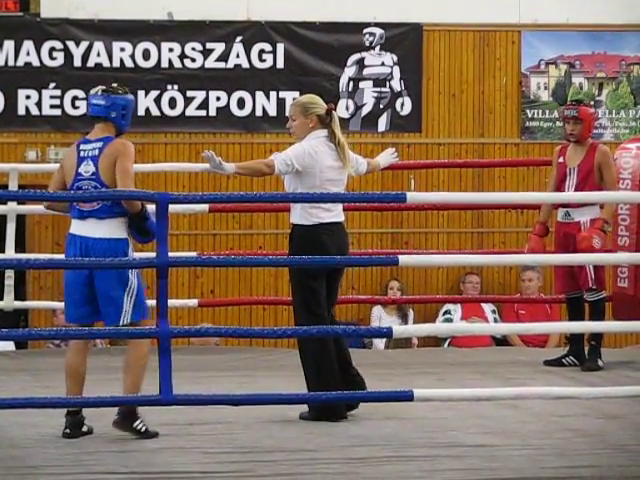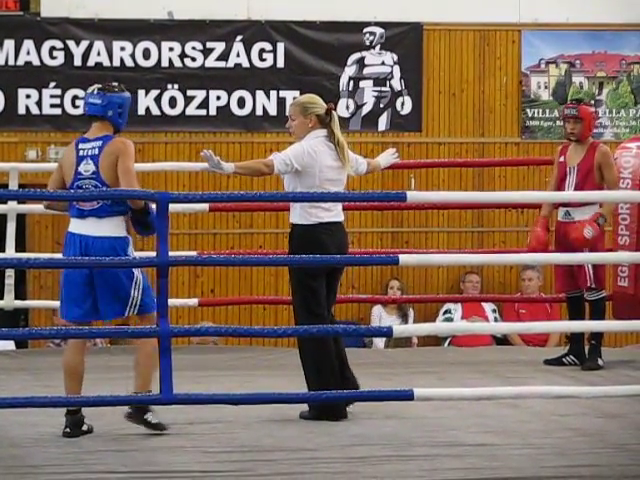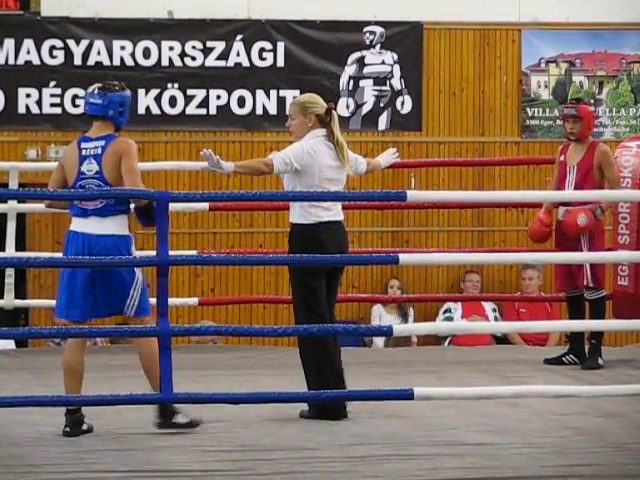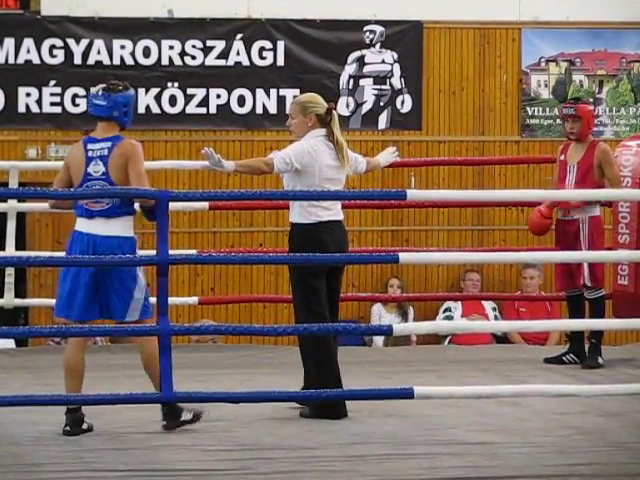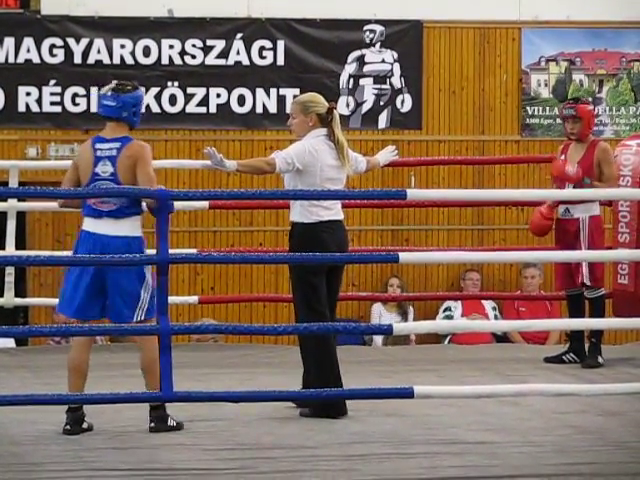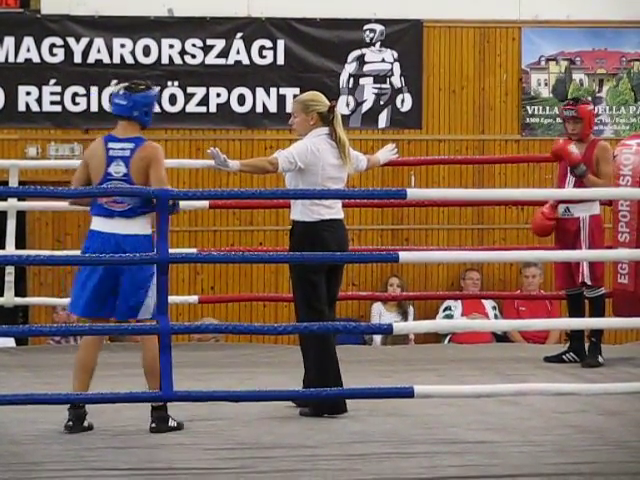
dt=0.1s
person 1, frame 1
left shoulder: (72, 151)
right shoulder: (121, 147)
left elbow: (51, 201)
right elbow: (127, 194)
right wrist: (142, 218)
left hip: (78, 242)
right hip: (112, 245)
left knee: (80, 333)
right knee: (139, 328)
left ankle: (73, 418)
right ankle: (127, 411)
person 1, frame 2
left shoulder: (70, 151)
right shoulder: (121, 146)
left elbow: (50, 201)
right elbow: (131, 192)
right wrist: (145, 213)
left hip: (76, 241)
right hip: (111, 243)
left knee: (76, 331)
right knee: (148, 319)
left ankle: (73, 417)
right ankle: (140, 403)
person 1, frame 3
left shoulder: (71, 150)
right shoulder: (123, 146)
left elbow: (51, 199)
right elbow: (136, 192)
right wrist: (150, 208)
left hip: (78, 240)
right hip: (114, 242)
left knee: (75, 330)
right knee: (142, 323)
left ankle: (73, 416)
right ankle: (165, 409)
person 1, frame 4
left shoulder: (76, 150)
right shoulder: (129, 148)
left elbow: (55, 200)
right elbow: (144, 195)
right wrist: (156, 205)
left hip: (82, 241)
right hip: (118, 244)
left knee: (77, 330)
right knee: (143, 326)
left ankle: (73, 415)
right ankle: (170, 409)
person 1, frame 5
left shoulder: (84, 150)
right shoulder: (138, 150)
left elbow: (64, 199)
right elbow: (153, 198)
left hip: (90, 241)
right hip: (127, 244)
left knee: (82, 330)
right knee: (145, 329)
left ankle: (74, 414)
right ankle: (158, 413)
person 1, frame 6
left shoulder: (95, 149)
right shoulder: (150, 150)
left elbow: (74, 197)
right wrist: (171, 201)
left hip: (100, 240)
right hip: (137, 243)
left knee: (93, 328)
right knee: (148, 330)
left ankle: (76, 411)
right ankle: (159, 413)
person 2, frame 1
left shoulder: (305, 150)
right shoulder: (339, 150)
left elbow: (267, 166)
right elbow: (368, 165)
left wrist: (228, 167)
right wrist: (385, 159)
left hip: (310, 238)
right hip: (337, 236)
left knee: (312, 320)
right knee: (325, 315)
left ankle: (327, 405)
right ankle: (349, 388)
person 2, frame 2
left shoulder: (304, 150)
right shoulder: (339, 150)
left elbow: (266, 166)
right elbow: (368, 165)
left wrist: (227, 167)
right wrist: (385, 160)
left hip: (309, 238)
right hip: (336, 236)
left knee: (311, 319)
right knee: (323, 314)
left ankle: (327, 404)
right ankle: (343, 386)
person 2, frame 3
left shoulder: (304, 149)
right shoulder: (339, 150)
left elbow: (266, 165)
right elbow: (368, 165)
left wrist: (227, 166)
right wrist: (385, 159)
left hip: (310, 237)
right hip: (336, 236)
left knee: (312, 319)
right knee: (324, 314)
left ankle: (327, 403)
right ankle: (332, 392)
person 2, frame 4
left shoulder: (304, 149)
right shoulder: (339, 149)
left elbow: (266, 165)
right elbow: (367, 164)
left wrist: (228, 165)
right wrist: (384, 158)
left hip: (309, 237)
right hip: (336, 235)
left knee: (312, 317)
right knee: (326, 315)
left ankle: (327, 402)
right ankle: (318, 391)
person 2, frame 5
left shoulder: (305, 148)
right shoulder: (339, 149)
left elbow: (268, 164)
right elbow: (366, 164)
left wrist: (229, 165)
right wrist: (383, 158)
left hip: (310, 236)
right hip: (336, 234)
left knee: (313, 317)
right knee: (324, 314)
left ankle: (327, 399)
right ankle: (316, 391)
person 2, frame 6
left shoulder: (307, 147)
right shoulder: (340, 148)
left elbow: (271, 164)
right elbow: (367, 162)
left wrist: (232, 165)
right wrist: (383, 156)
left hip: (310, 234)
right hip: (336, 234)
left knee: (313, 315)
right knee: (324, 313)
left ankle: (327, 398)
right ankle: (317, 391)
person 3, frame 1
left shoulder: (600, 152)
right shoulder: (559, 153)
left elbow: (613, 193)
right elbow: (551, 191)
left wrist: (602, 227)
right wrist: (540, 228)
left hip: (588, 223)
right hip: (563, 223)
left knee: (593, 286)
right knee: (570, 288)
left ankle: (595, 351)
right ankle: (575, 350)
person 3, frame 2
left shoulder: (601, 152)
right shoulder: (561, 152)
left elbow: (614, 192)
left wrist: (598, 221)
right wrist: (541, 222)
left hip: (587, 223)
right hip: (564, 223)
left knee: (593, 286)
right knee: (570, 288)
left ankle: (595, 350)
right ankle: (575, 349)
person 3, frame 3
left shoulder: (600, 151)
right shoulder: (562, 151)
left elbow: (615, 190)
left wrist: (594, 211)
right wrist: (544, 211)
left hip: (588, 224)
right hip: (564, 222)
left knee: (592, 284)
right knee: (570, 286)
left ankle: (595, 349)
right ankle: (576, 348)
person 3, frame 4
left shoulder: (601, 150)
right shoulder: (563, 150)
left elbow: (616, 188)
left wrist: (587, 199)
right wrist: (546, 207)
left hip: (588, 221)
right hip: (565, 221)
left knee: (592, 283)
right knee: (571, 285)
left ankle: (595, 348)
right ankle: (576, 348)
person 3, frame 5
left shoulder: (600, 148)
right shoulder: (564, 149)
left elbow: (612, 189)
left wrist: (582, 181)
left hip: (587, 219)
right hip: (564, 220)
left knee: (592, 282)
right knee: (570, 284)
left ankle: (595, 347)
right ankle: (576, 346)
person 3, frame 6
left shoulder: (600, 148)
right shoulder: (564, 147)
left elbow: (606, 187)
left wrist: (578, 167)
right wrist: (549, 208)
left hip: (587, 219)
right hip: (564, 219)
left knee: (592, 282)
right knee: (570, 284)
left ankle: (595, 347)
right ankle: (575, 346)
